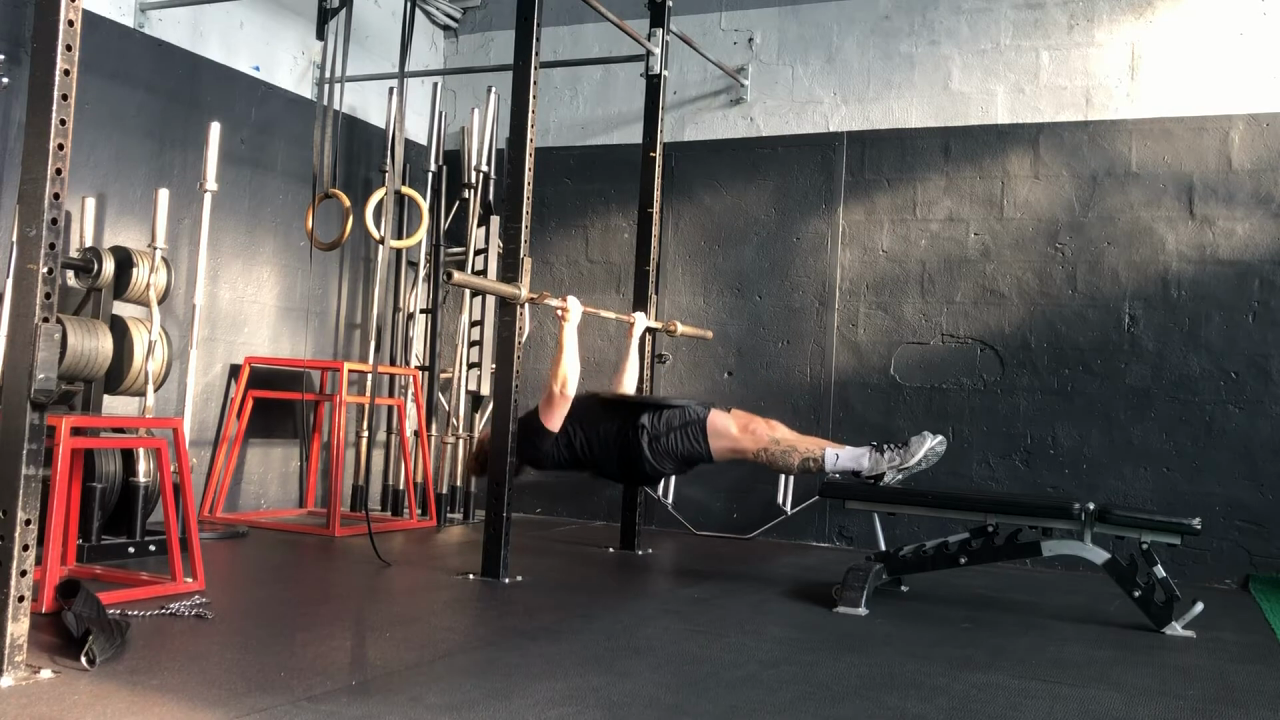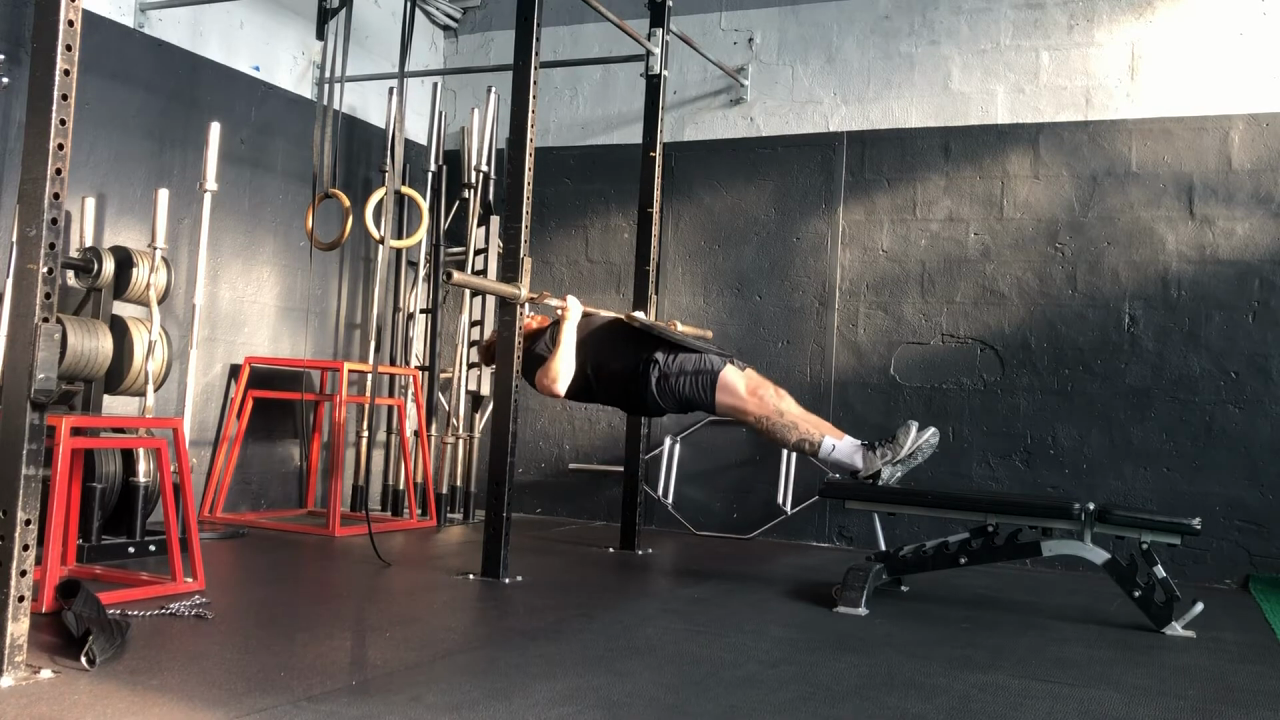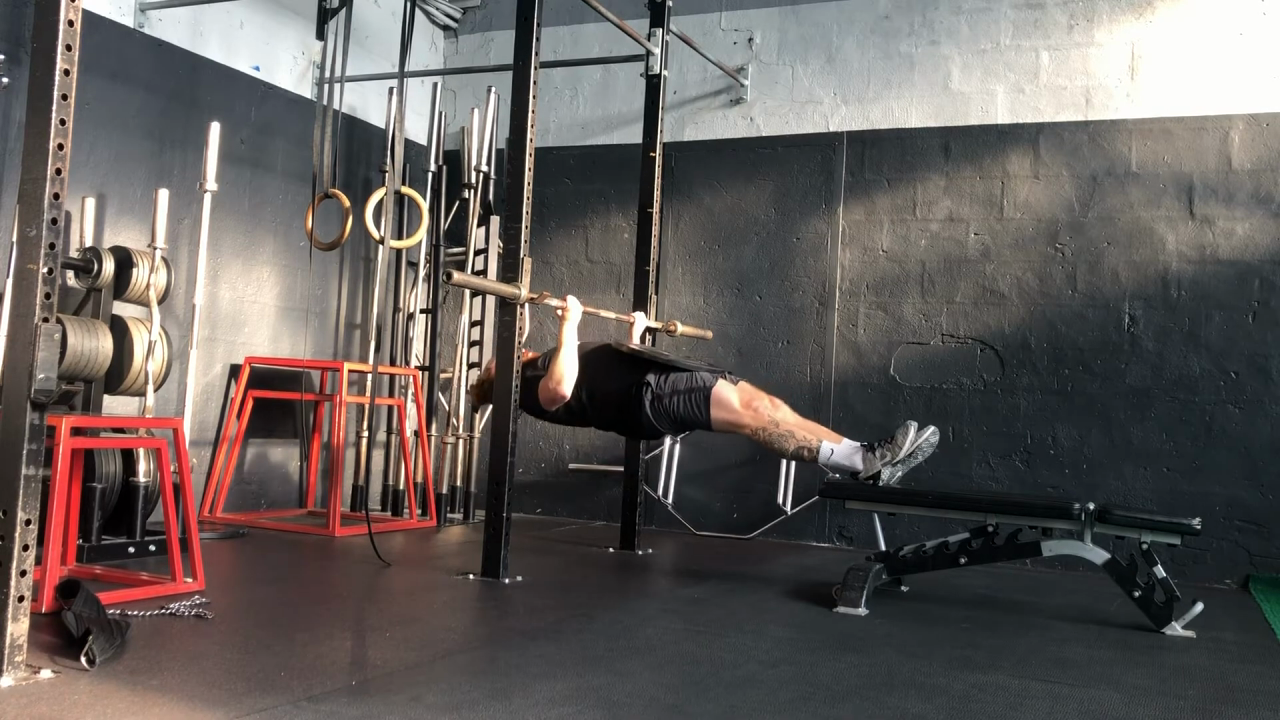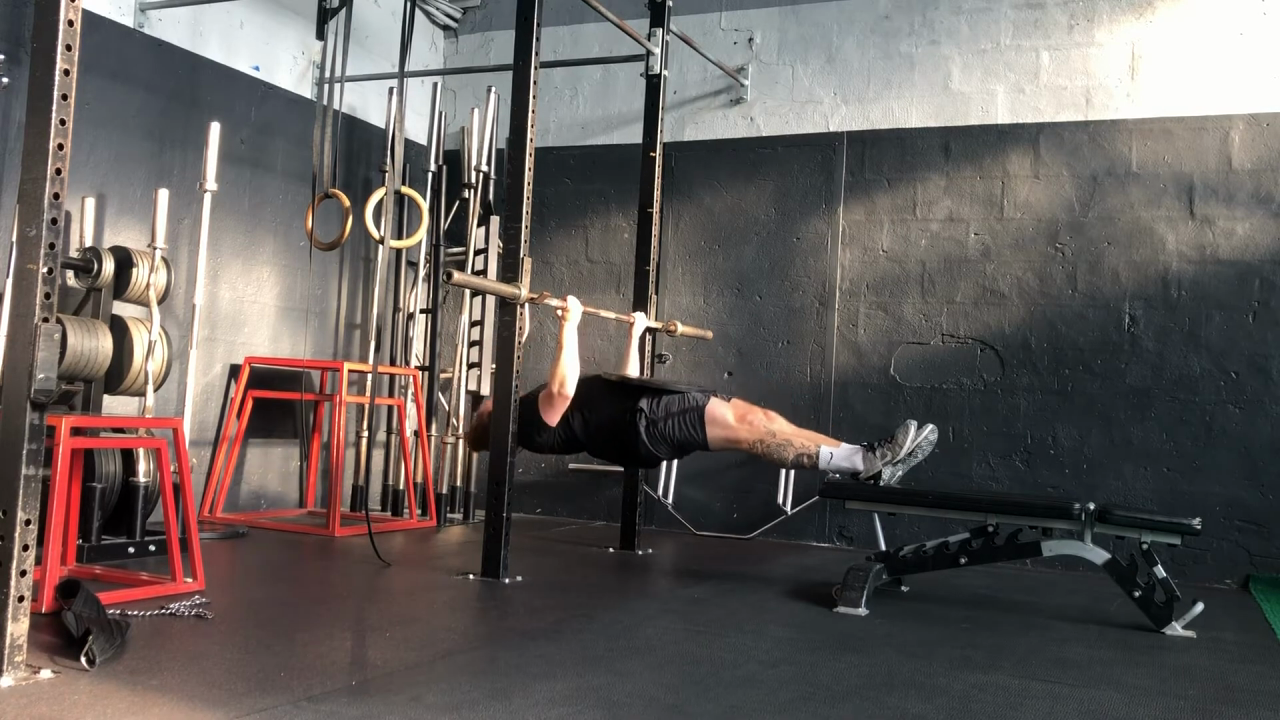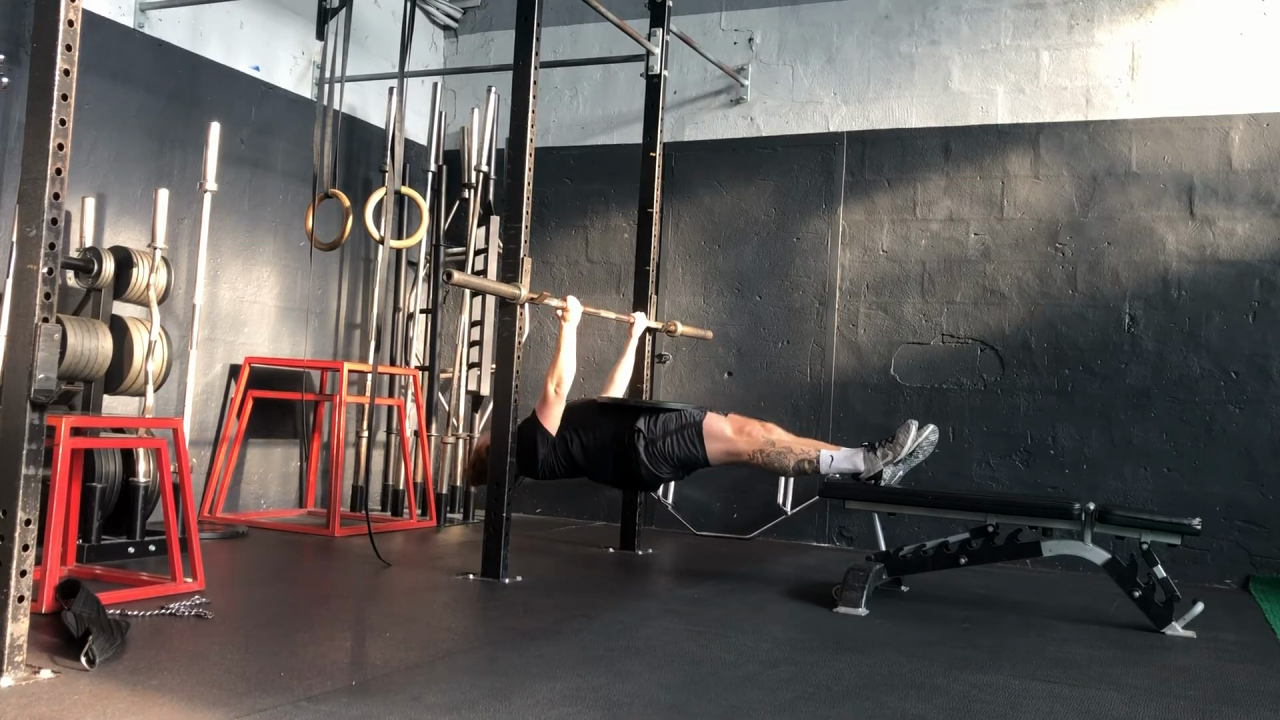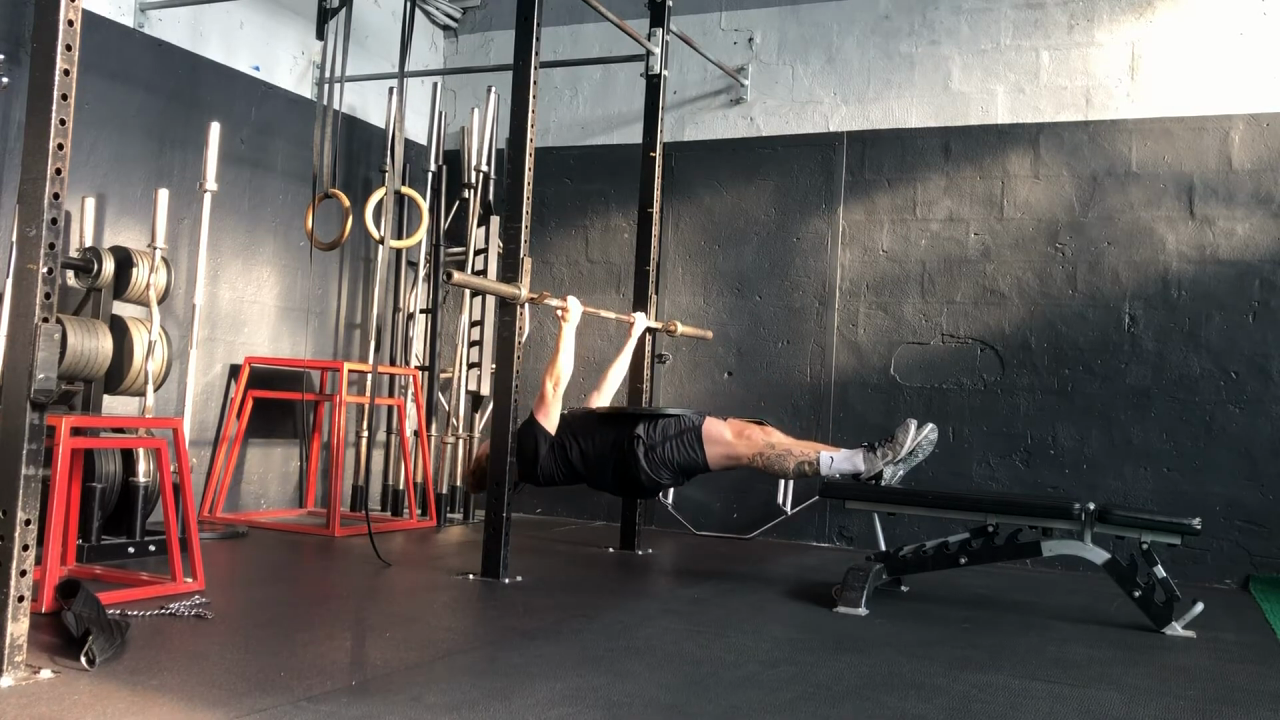
dt=0.5s
person 1, frame 1
left shoulder: (540, 432)
right shoulder: (534, 437)
left elbow: (622, 398)
right elbow: (564, 391)
left wrist: (634, 338)
right wrist: (568, 326)
left hip: (646, 426)
right hip: (643, 438)
left knee: (758, 428)
right knee: (749, 437)
left ankle: (874, 461)
right ankle: (873, 463)
person 1, frame 2
left shoulder: (552, 339)
right shoulder: (535, 353)
right elbow: (557, 384)
left wrist: (635, 325)
right wrist: (568, 322)
left hip: (659, 357)
right hip: (652, 372)
left knee: (765, 394)
right knee: (756, 400)
left ankle: (865, 458)
right ankle: (863, 459)
person 1, frame 3
left shoulder: (543, 368)
right shoulder: (529, 388)
right elbow: (562, 389)
left wrist: (634, 333)
right wrist: (568, 324)
left hip: (650, 381)
right hip: (644, 397)
left knee: (760, 402)
right knee: (748, 410)
left ankle: (867, 459)
right ankle: (864, 460)
person 1, frame 4
left shoulder: (538, 408)
right shoulder: (531, 422)
left elbow: (625, 386)
right elbow: (563, 390)
left wrist: (634, 336)
right wrist: (568, 326)
left hip: (643, 412)
right hip: (639, 425)
left knee: (755, 417)
right knee: (744, 425)
left ankle: (865, 460)
right ankle: (864, 463)
person 1, frame 5
left shoulder: (548, 438)
right shoulder: (532, 446)
left elbow: (611, 395)
right elbow: (557, 388)
left wrist: (634, 338)
right wrist: (569, 326)
left hip: (640, 434)
right hip: (639, 445)
left knee: (754, 429)
right knee: (743, 436)
left ankle: (868, 463)
right ankle: (866, 464)
person 1, frame 6
left shoulder: (552, 441)
right shoulder: (532, 450)
left elbow: (603, 392)
right elbow: (554, 386)
left wrist: (633, 337)
right wrist: (568, 326)
left hip: (641, 442)
right hip: (639, 452)
left knee: (752, 434)
right knee: (742, 440)
left ankle: (867, 463)
right ankle: (865, 464)
